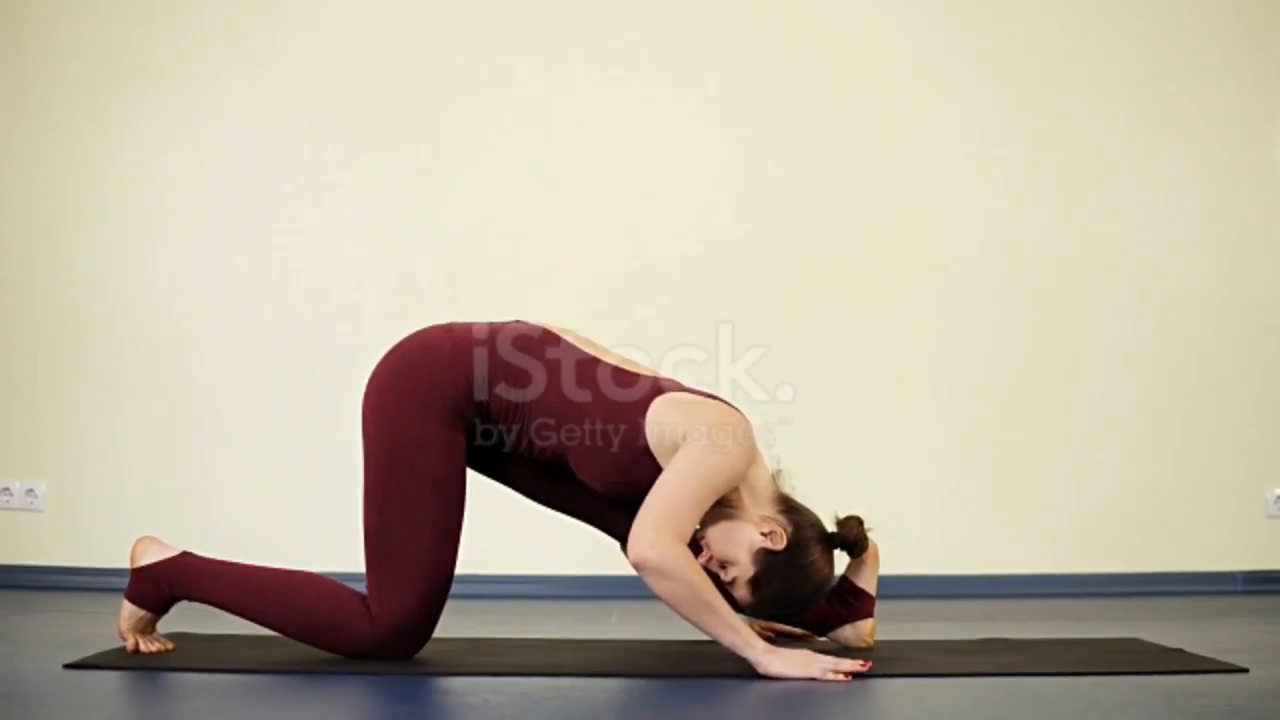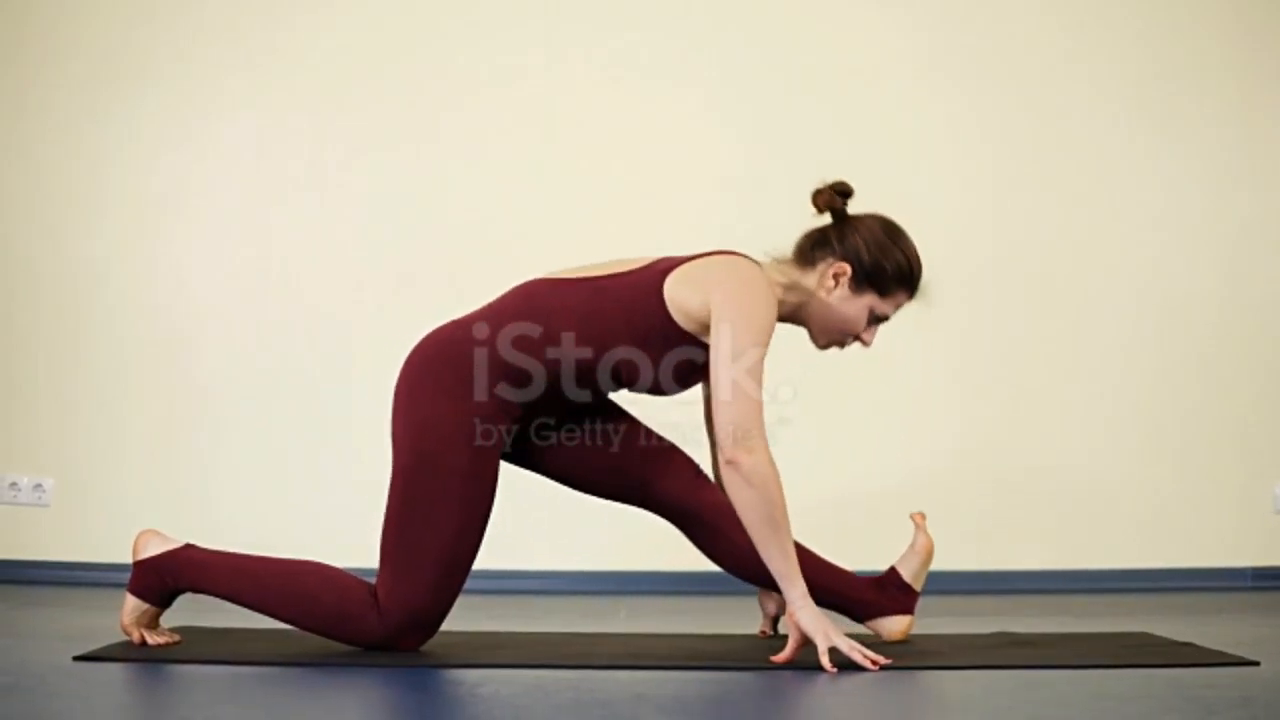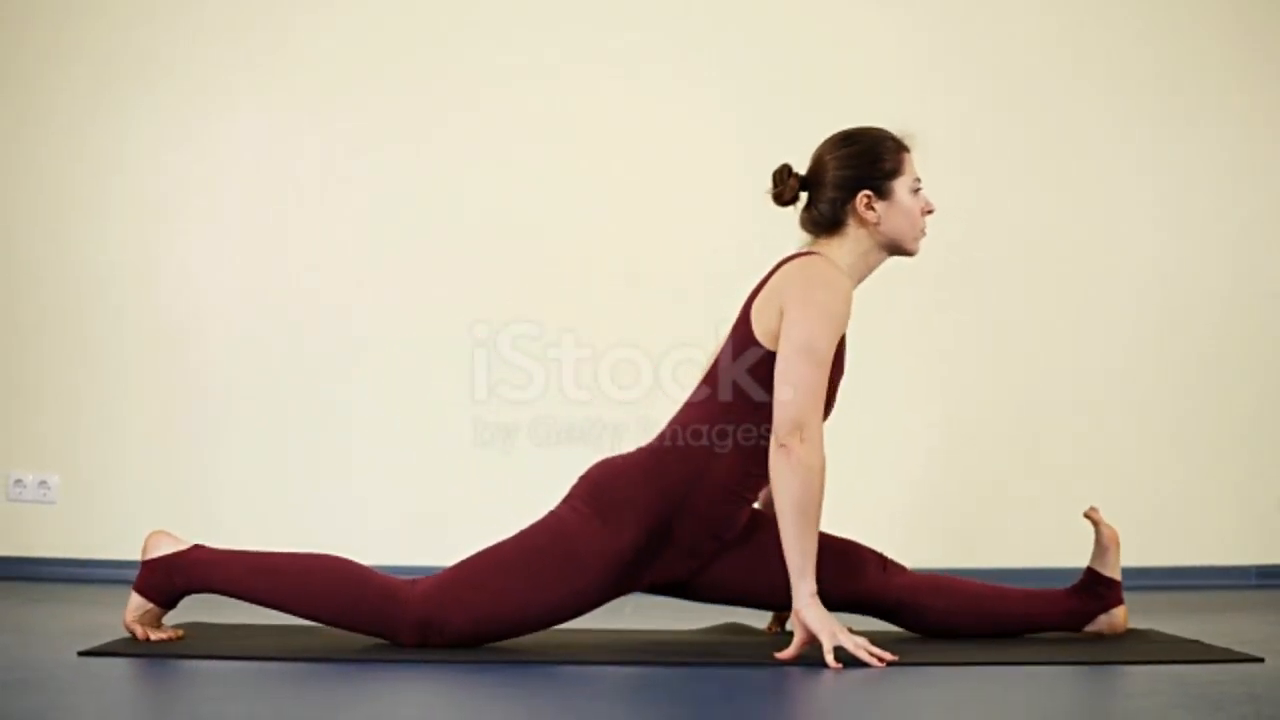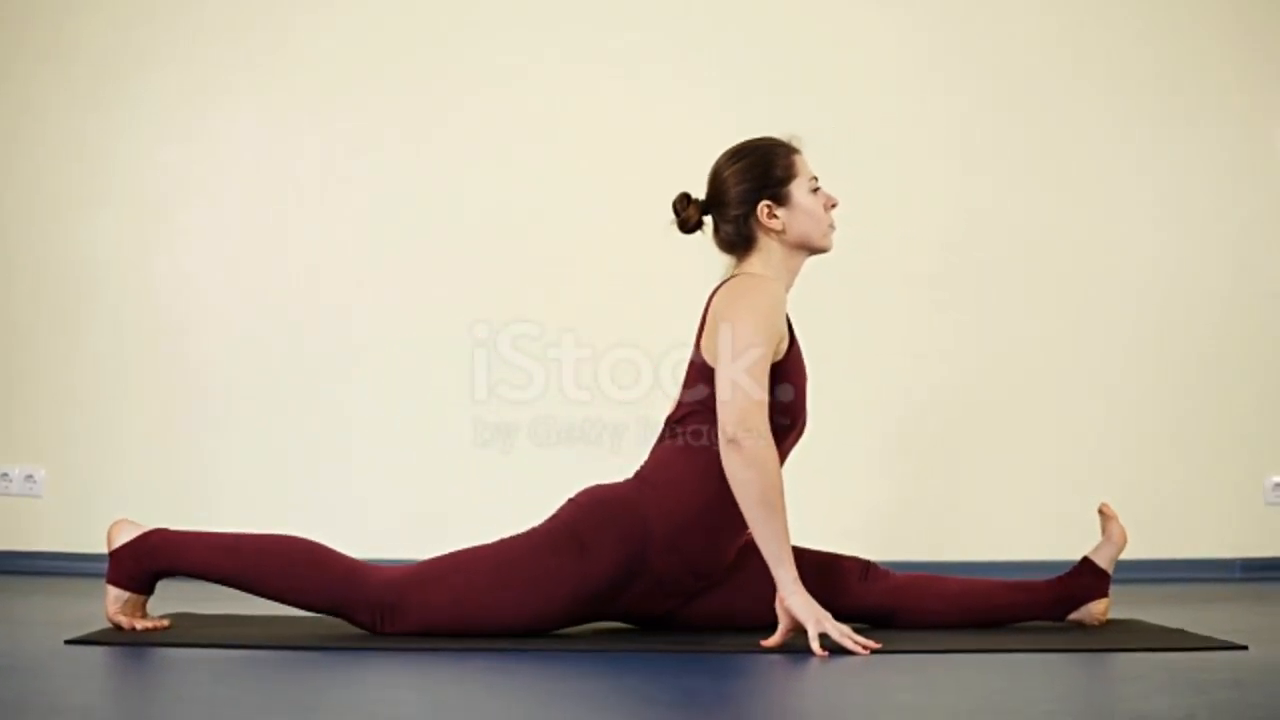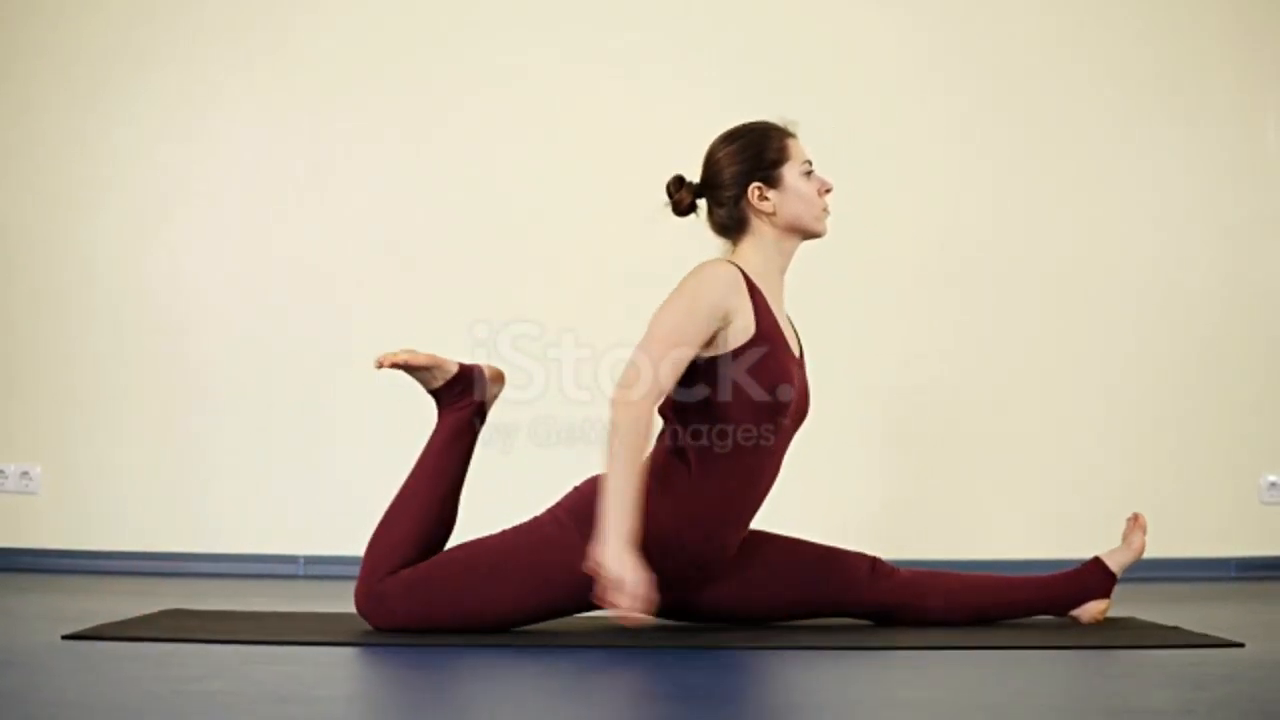
dt=1s
person 1, frame 1
left shoulder: (726, 479)
right shoulder: (728, 446)
left elbow: (664, 547)
right elbow: (650, 554)
right wrist: (757, 647)
left hip: (479, 395)
right hip: (429, 383)
right knee: (392, 629)
right ankle: (165, 572)
person 1, frame 2
left shoulder: (735, 295)
right shoulder: (749, 293)
left elbow: (726, 462)
right elbow: (743, 455)
left wrist: (769, 572)
right wrist: (802, 598)
left hip: (524, 390)
right hip: (461, 389)
left knee: (684, 492)
right knee: (395, 622)
right ankle: (170, 565)
person 1, frame 3
left shoulder: (811, 279)
right shoulder: (822, 283)
left elbow: (775, 439)
right elbow: (793, 440)
left wrist: (793, 575)
right wrist: (806, 600)
left hip: (695, 529)
right hip: (632, 517)
left knee: (889, 588)
right knee: (417, 617)
right ankle: (180, 565)
person 1, frame 4
left shoulder: (751, 307)
right shoulder: (754, 297)
right elbow: (741, 436)
left wrist: (780, 574)
right wrist: (788, 582)
left hip: (676, 571)
right hip: (617, 548)
left knee: (870, 591)
right knee: (381, 600)
person 1, frame 5
left shoulder: (775, 316)
right shoulder: (719, 286)
right elbow: (635, 399)
right wrist: (616, 538)
left hip: (700, 562)
right hip: (617, 536)
left knee: (879, 588)
right knee: (385, 599)
